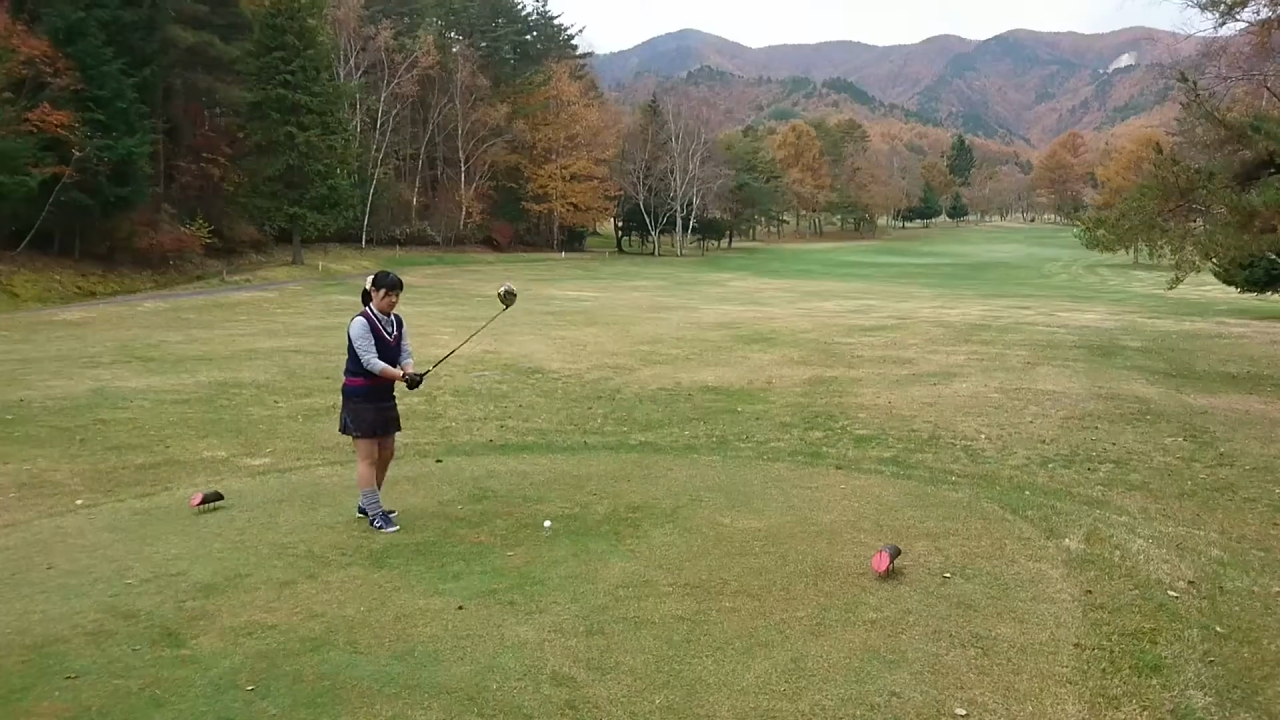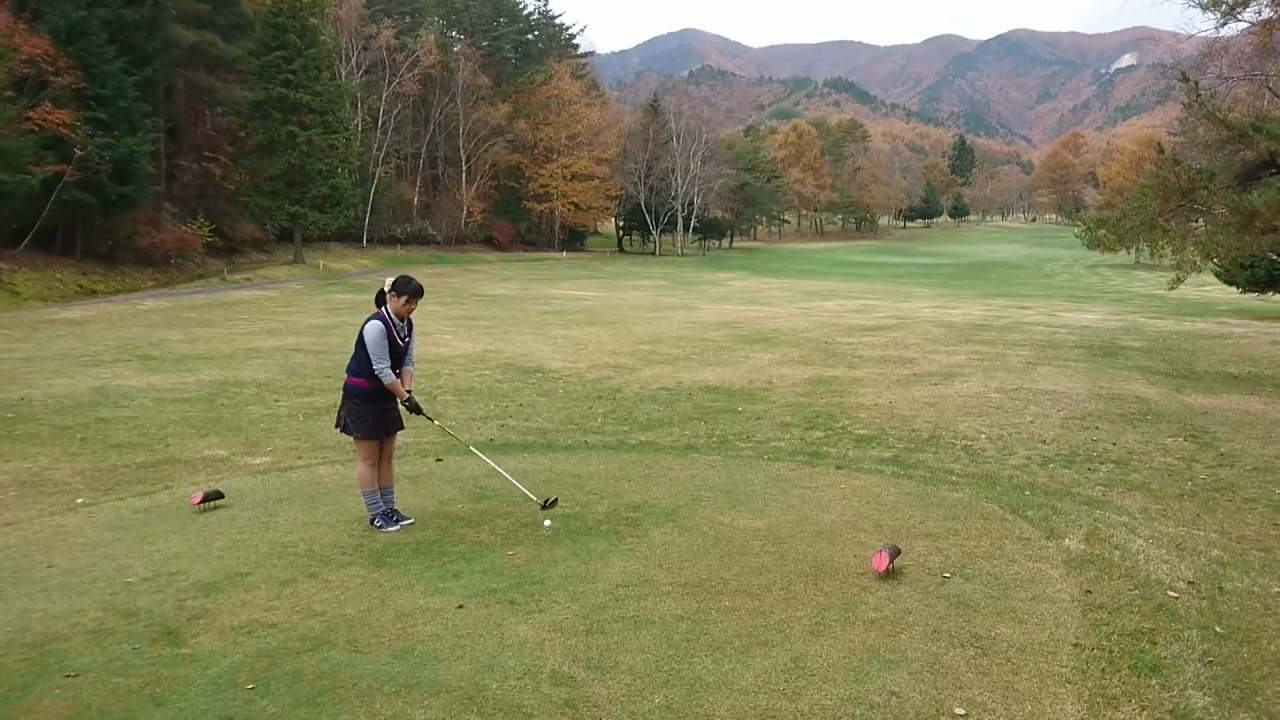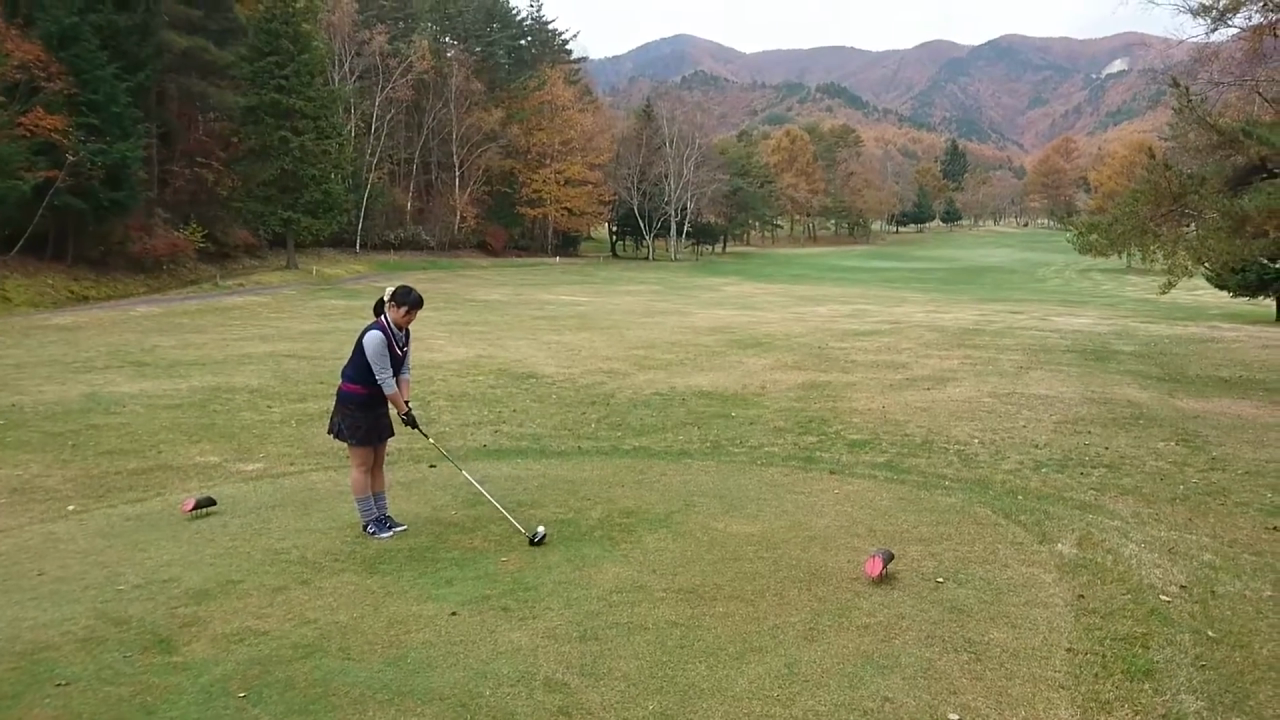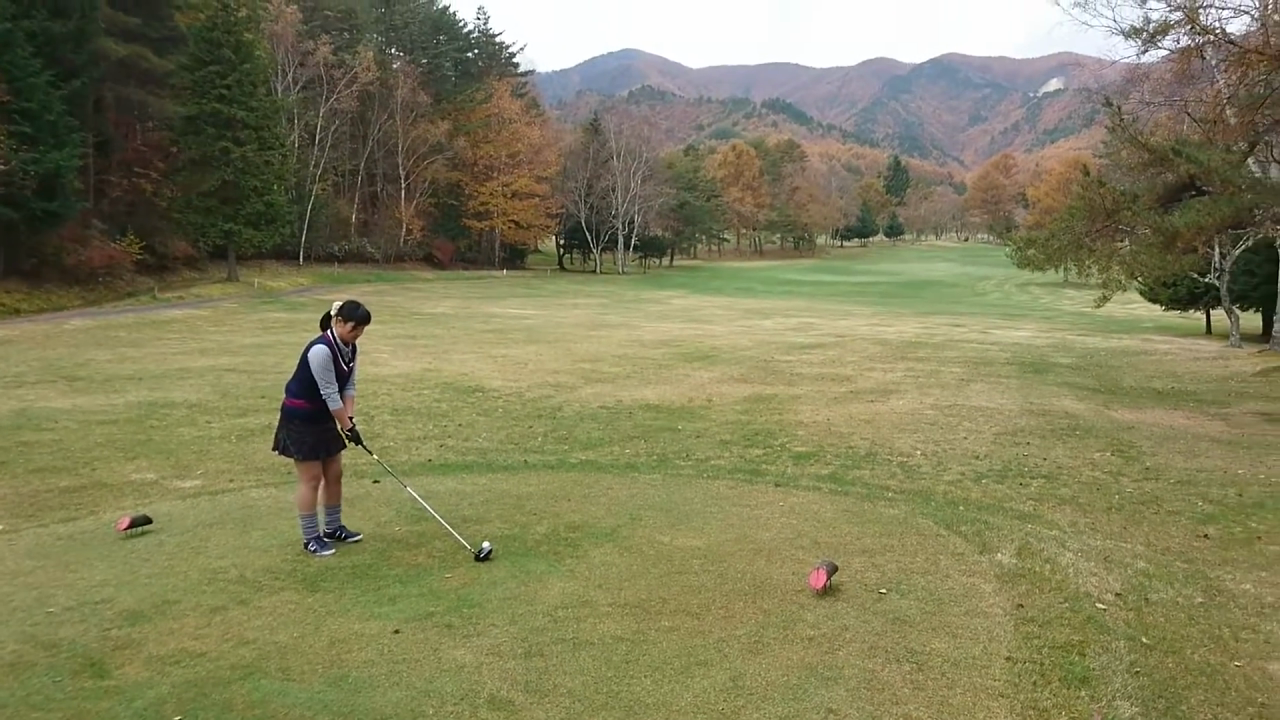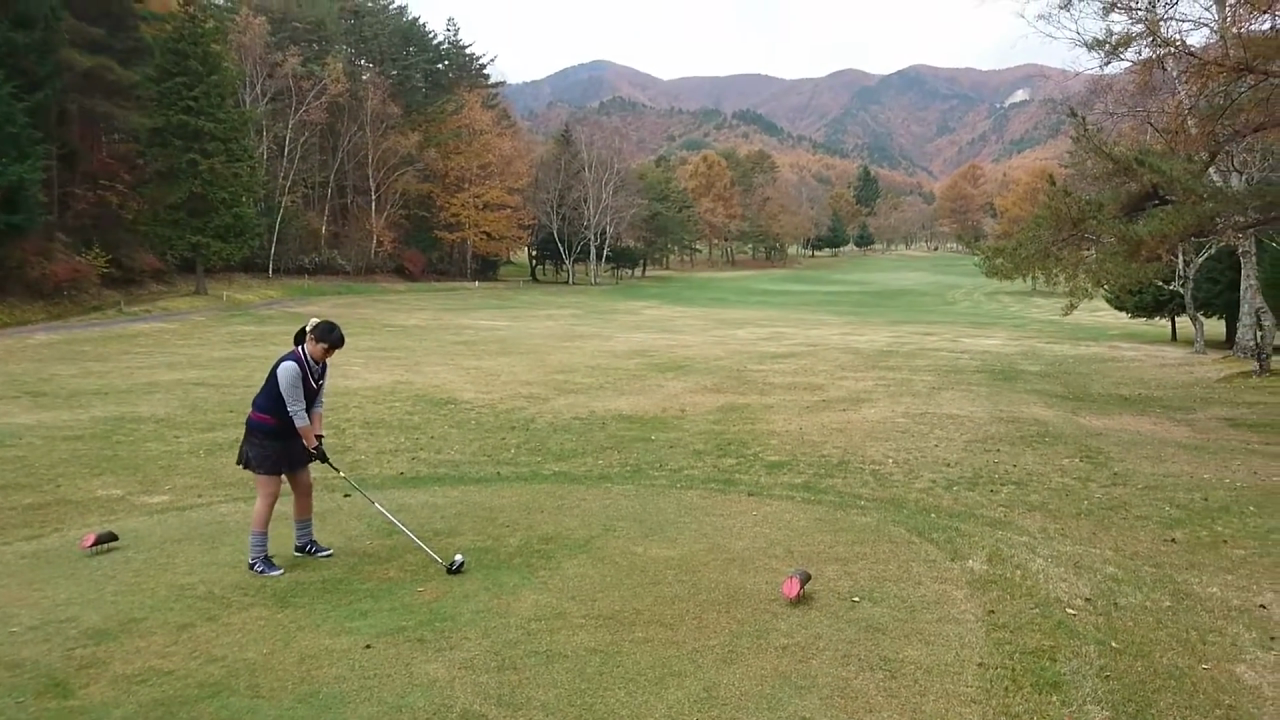
dt=0.5s
person 1, frame 1
left shoulder: (397, 322)
right shoulder: (361, 323)
left elbow: (404, 355)
right elbow: (370, 361)
left wrist: (410, 373)
right wrist: (402, 376)
left hip: (384, 396)
right hip: (361, 397)
left knee: (385, 455)
right knee: (368, 458)
left ankle: (367, 504)
right ankle: (375, 514)
person 1, frame 2
left shoulder: (407, 325)
right shoulder: (376, 326)
left elbow: (407, 362)
right elbow: (382, 370)
left wrist: (407, 391)
right wrist: (405, 398)
left hip: (385, 397)
right hip: (362, 398)
left knee: (386, 457)
right knee: (369, 458)
left ankle: (389, 509)
right ankle: (376, 514)
person 1, frame 3
left shoulder: (403, 333)
right shoulder: (375, 336)
left elbow: (403, 371)
right elbow: (385, 379)
left wrist: (406, 403)
right wrist: (403, 411)
left hip: (376, 402)
right hip: (355, 403)
left knee: (378, 463)
right knee: (362, 464)
left ankle: (381, 515)
right ankle: (368, 521)
person 1, frame 4
left shoulder: (350, 348)
right shoulder: (321, 350)
left elbow: (348, 386)
right elbow: (330, 394)
left wrist: (349, 419)
right wrist: (347, 427)
left hip: (324, 418)
right hip: (300, 418)
left knee: (334, 474)
right knee: (311, 479)
left ankle: (333, 528)
right ankle: (311, 537)
person 1, frame 5
left shoulder: (320, 365)
right shoulder: (290, 366)
left elbow: (316, 403)
right elbow: (297, 411)
left wrist: (317, 436)
right wrist: (313, 445)
left hip: (289, 432)
right hip: (265, 433)
left knee: (304, 486)
right knee: (269, 495)
left ankle: (304, 542)
right ankle: (257, 557)
